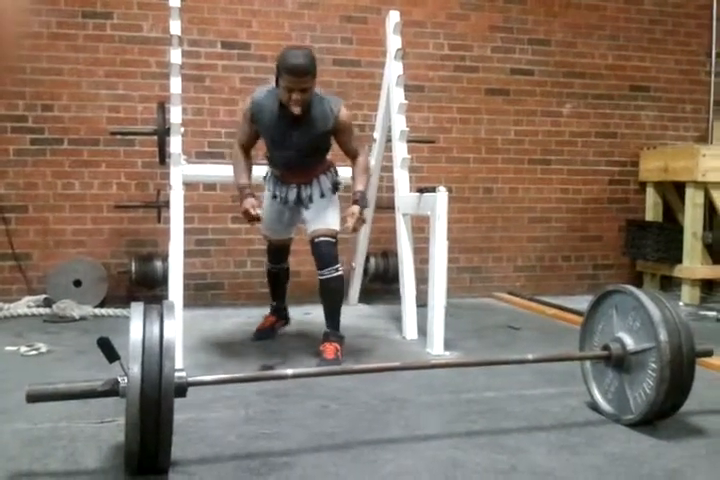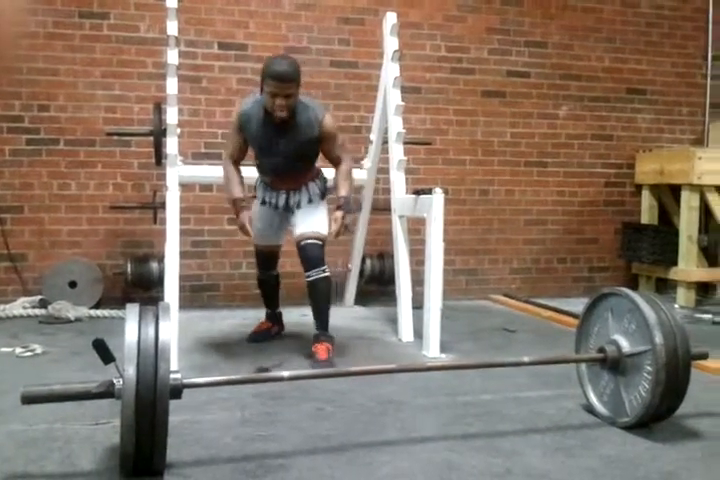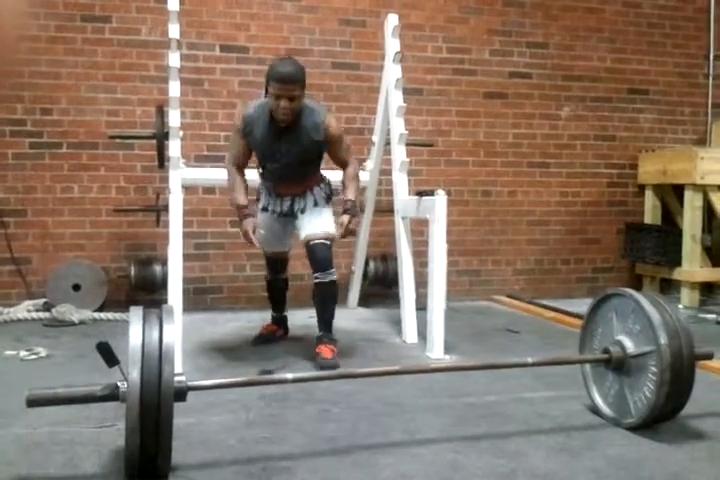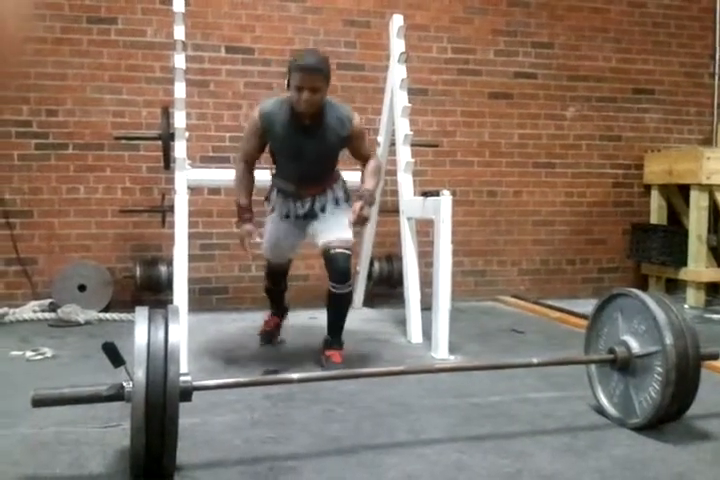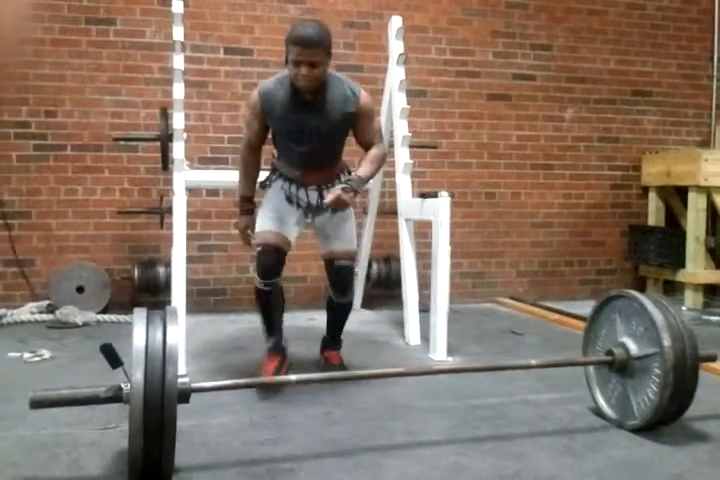
dt=0.2s
person 1, frame 1
left shoulder: (334, 112)
right shoulder: (257, 105)
left elbow: (357, 155)
right elbow: (242, 148)
left wrist: (358, 199)
right wrist: (245, 192)
left hip: (318, 185)
right hip: (278, 184)
left knee: (326, 252)
right knee: (276, 251)
left ankle: (332, 336)
right ankle: (278, 312)
person 1, frame 2
left shoulder: (319, 119)
right shoulder: (245, 115)
left elbow: (342, 161)
right elbow: (231, 161)
left wrist: (342, 205)
right wrist: (240, 204)
left hip: (307, 191)
right hip: (268, 191)
left knee: (313, 255)
right knee: (265, 258)
left ankle: (323, 337)
right ankle: (273, 319)
person 1, frame 3
left shoulder: (323, 123)
right shoulder: (248, 119)
left elbow: (349, 164)
right elbow: (235, 166)
left wrist: (348, 209)
right wrist: (245, 212)
left hip: (312, 196)
right hip: (272, 197)
left knee: (321, 256)
right knee: (275, 263)
left ankle: (326, 338)
right ankle: (278, 322)
person 1, frame 4
left shoulder: (347, 121)
right shoulder: (265, 115)
left elbow: (370, 159)
right elbow: (245, 162)
left wrist: (365, 197)
right wrist: (244, 215)
left hip: (329, 198)
right hip: (285, 198)
left knee: (340, 265)
right knee: (275, 268)
left ankle: (333, 343)
right ankle: (277, 313)
person 1, frame 5
left shoulder: (355, 98)
right shoulder: (265, 95)
left elbow: (376, 148)
right elbow: (251, 151)
left wrist: (354, 185)
right wrist: (246, 206)
left hip: (332, 190)
right hip: (284, 186)
left knee: (342, 272)
right knee: (267, 262)
left ankle: (332, 346)
right ankle: (275, 346)
